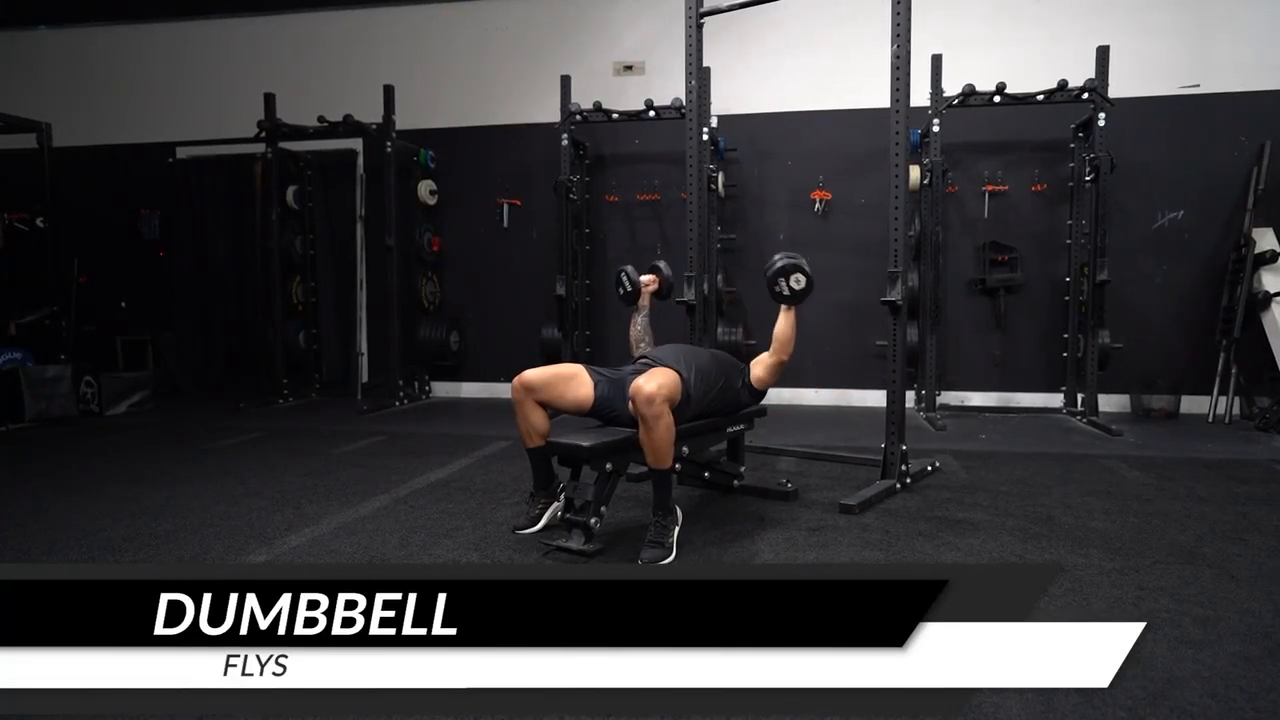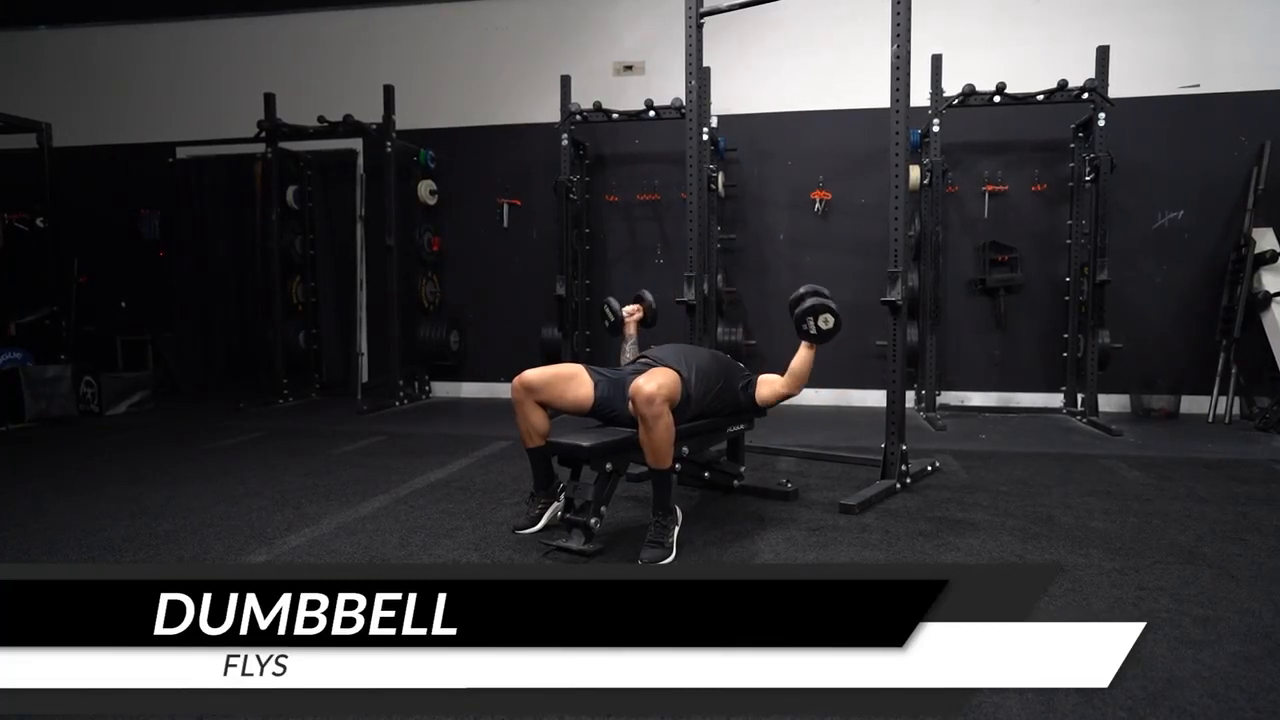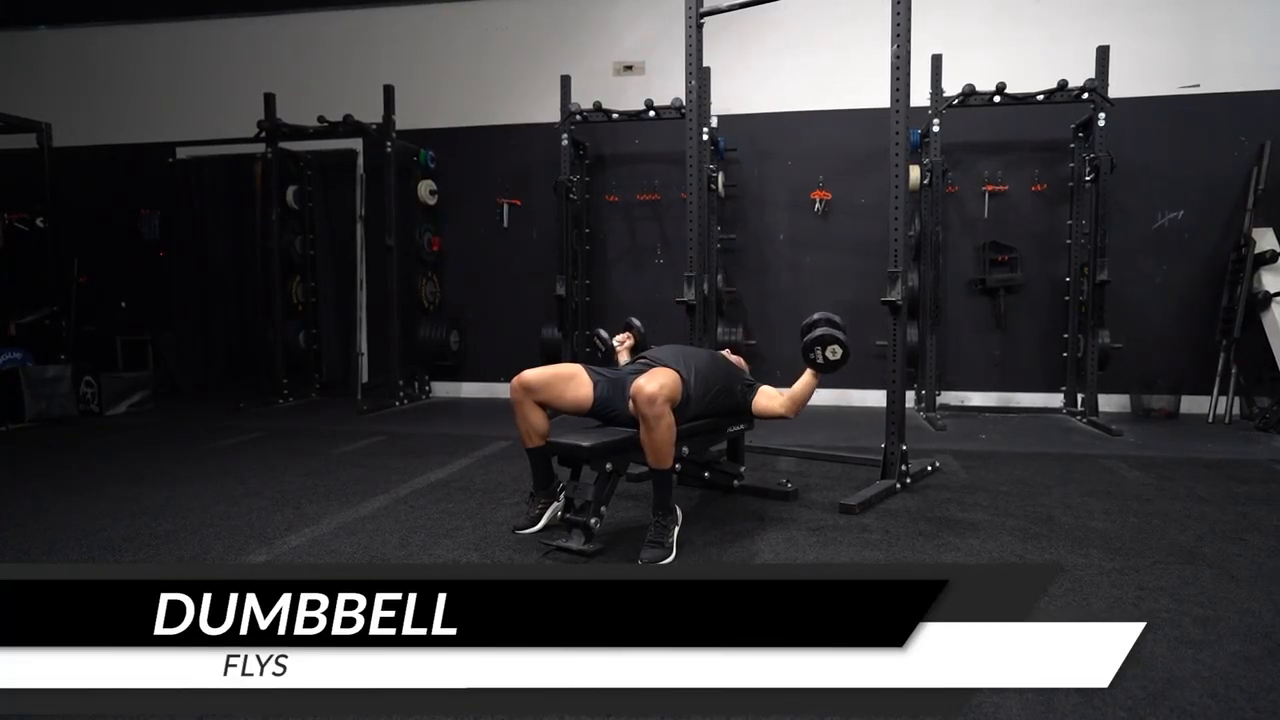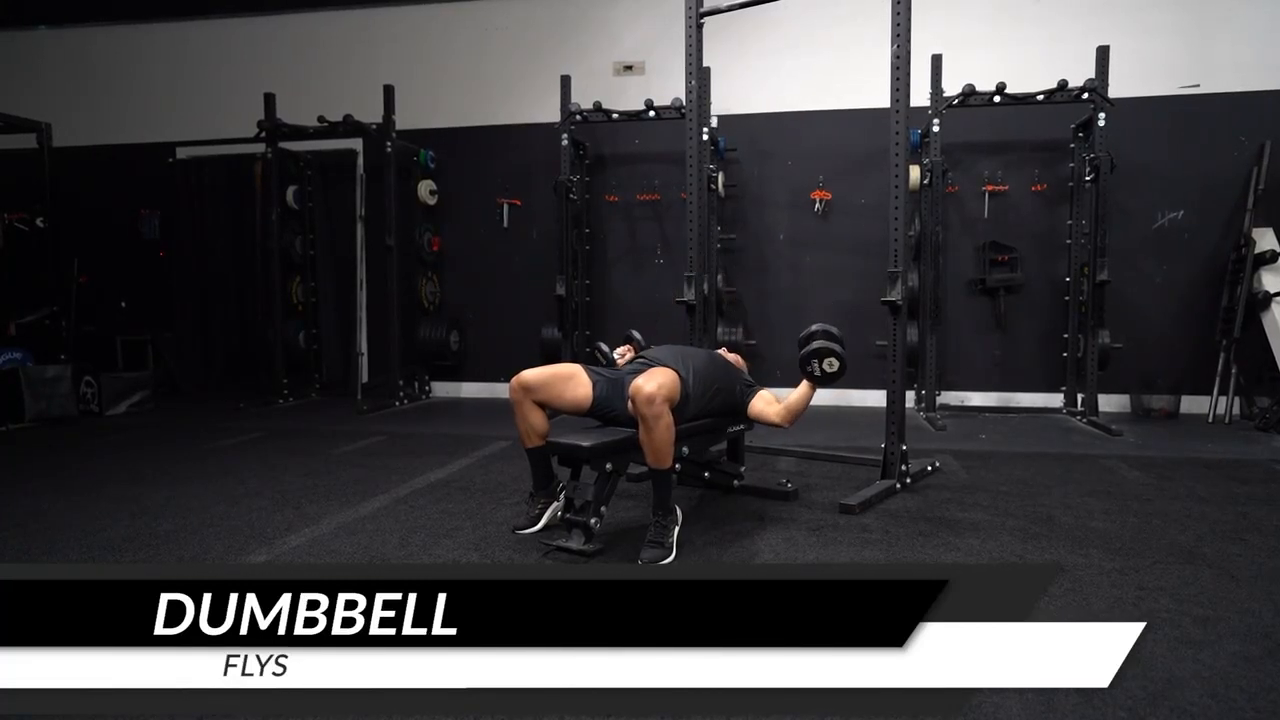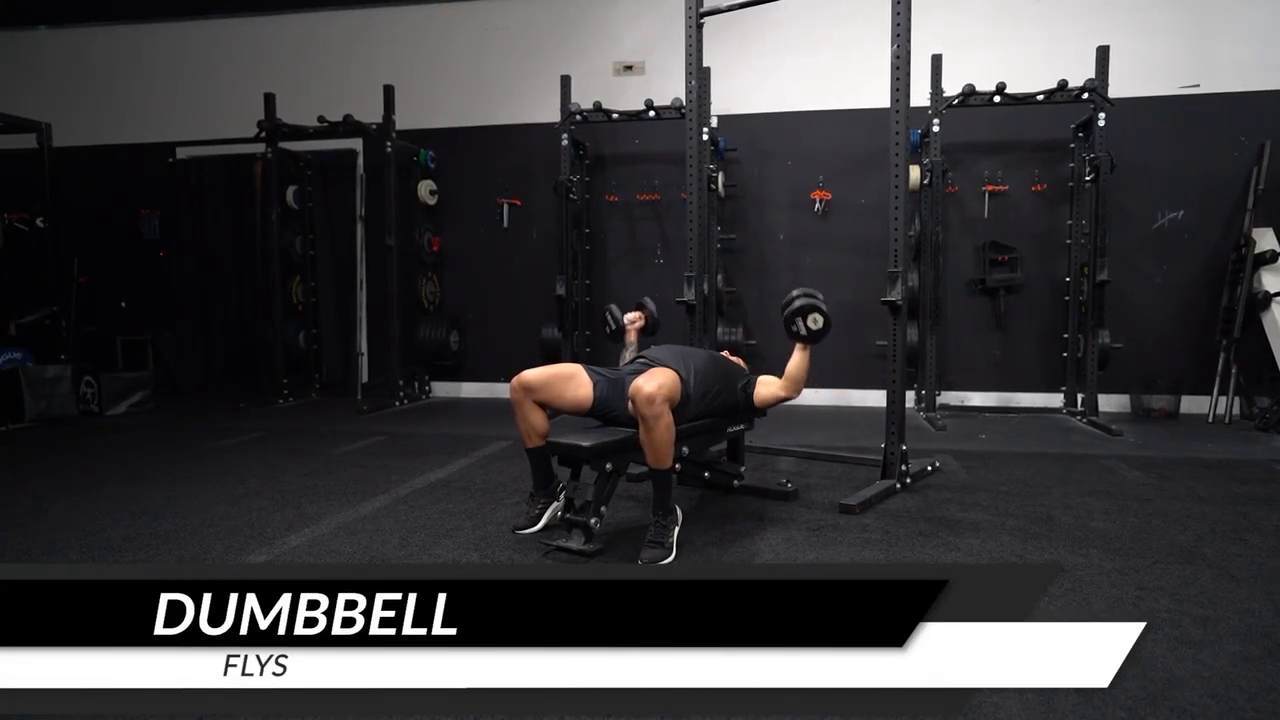
dt=0.3s
person 1, frame 1
left shoulder: (742, 382)
right shoulder: (703, 359)
left elbow: (778, 357)
right elbow: (641, 348)
left wrist: (787, 304)
right wrist: (644, 299)
left hip: (652, 393)
right hip: (624, 381)
left knee: (647, 394)
right knee: (525, 385)
left ankle: (665, 516)
right ankle: (548, 493)
person 1, frame 2
left shoulder: (743, 385)
left elbow: (789, 386)
left wrist: (808, 341)
right wrist: (631, 327)
left hip: (652, 393)
right hip: (625, 380)
left knee: (647, 392)
right knee: (525, 385)
left ankle: (665, 516)
right ankle: (547, 494)
person 1, frame 3
left shoulder: (741, 385)
left elbow: (786, 407)
left wrist: (815, 367)
right wrist: (623, 353)
left hip: (654, 393)
right hip: (627, 378)
left knee: (650, 393)
right knee: (524, 385)
left ankle: (665, 517)
right ankle: (547, 494)
person 1, frame 4
left shoulder: (739, 385)
left elbow: (782, 416)
left wrist: (812, 377)
right wrist: (625, 362)
left hip: (653, 392)
right hip: (626, 378)
left knee: (648, 393)
right knee: (523, 385)
left ankle: (664, 516)
right ankle: (546, 493)
person 1, frame 5
left shoulder: (741, 383)
left elbow: (787, 388)
left wrist: (802, 343)
right wrist: (631, 335)
left hip: (651, 393)
right hip: (628, 377)
left knee: (647, 392)
right knee: (524, 385)
left ankle: (665, 515)
right ankle: (546, 493)
